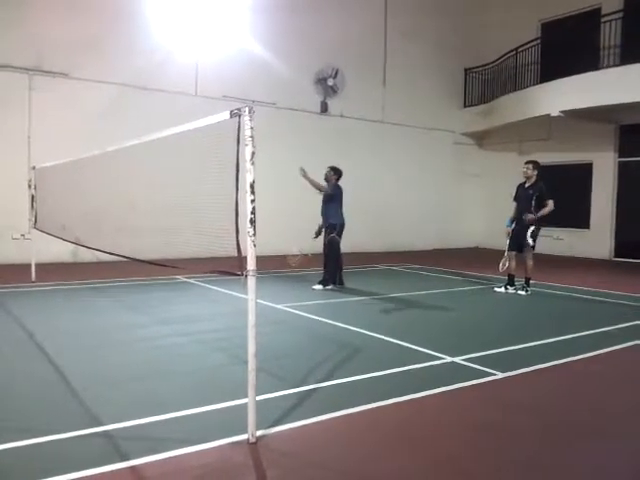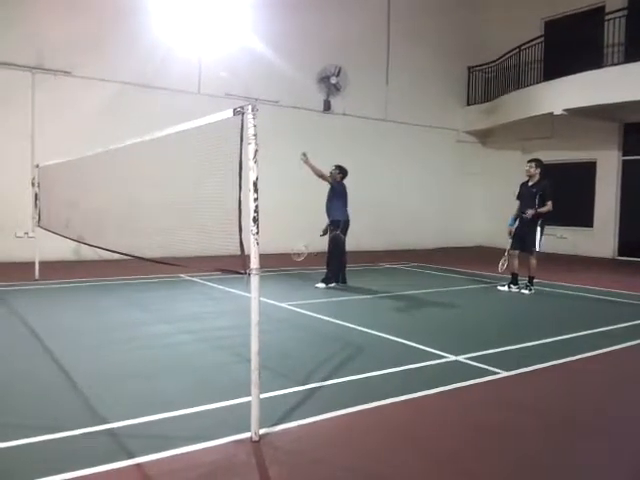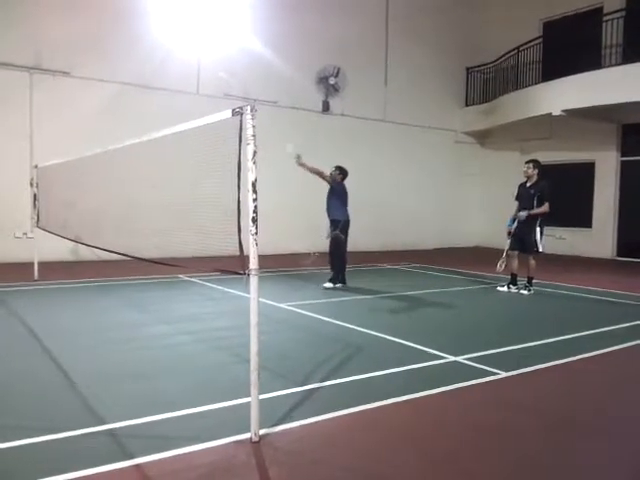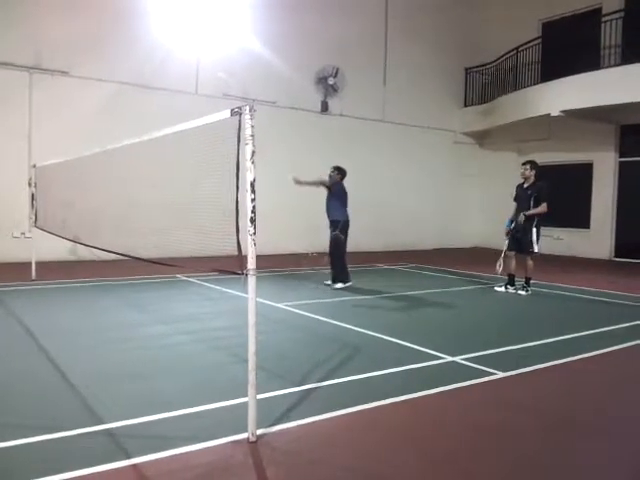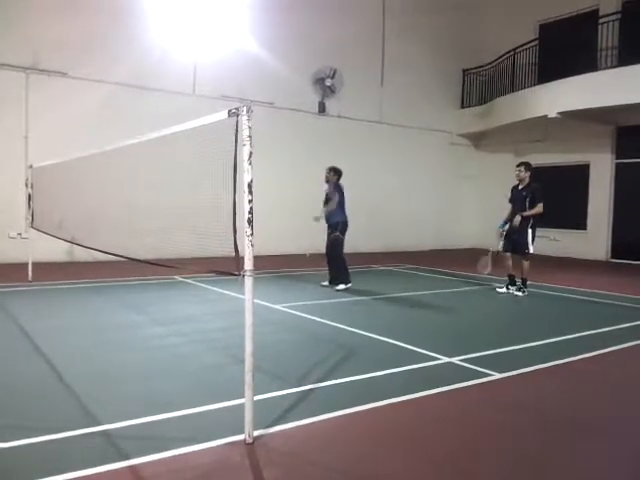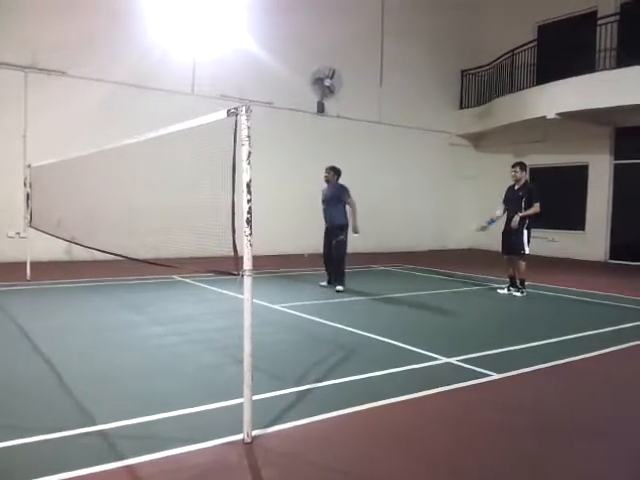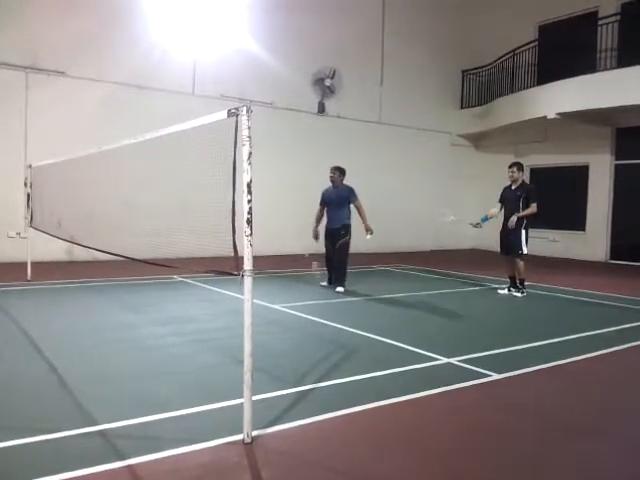
dt=0.2s
person 1, frame 1
left shoulder: (540, 187)
right shoulder: (520, 187)
left elbow: (550, 206)
left wrist: (535, 216)
right wrist: (509, 224)
left hip: (531, 226)
right hip: (518, 226)
left knee: (528, 255)
right knee: (511, 254)
left ankle: (527, 286)
right ankle: (510, 284)
person 1, frame 2
left shoulder: (544, 186)
right shoulder: (523, 185)
left elbow: (549, 206)
left wrist: (535, 212)
right wrist: (512, 223)
left hip: (534, 225)
right hip: (521, 225)
left knee: (531, 254)
right knee: (513, 252)
left ankle: (530, 285)
right ankle: (514, 283)
person 1, frame 3
left shoulder: (542, 186)
right shoulder: (521, 186)
left elbow: (546, 208)
left wrist: (528, 213)
right wrist: (511, 223)
left hip: (533, 226)
right hip: (519, 226)
left knee: (531, 255)
right knee: (512, 253)
left ankle: (529, 285)
right ankle: (513, 284)
person 1, frame 4
left shoulder: (539, 187)
right shoulder: (519, 187)
left elbow: (544, 208)
left wrist: (526, 214)
right wrist: (509, 224)
left hip: (530, 227)
right hip: (517, 226)
left knee: (528, 256)
right knee: (510, 253)
left ankle: (527, 285)
right ankle: (510, 284)
person 1, frame 5
left shoulder: (534, 188)
right shoulder: (514, 189)
left elbow: (539, 209)
left wrist: (521, 215)
right wrist: (503, 224)
left hip: (526, 228)
right hip: (512, 227)
left knee: (524, 257)
right knee: (507, 254)
left ankle: (523, 286)
right ankle: (511, 284)
person 1, frame 6
left shoulder: (530, 188)
right shoulder: (510, 189)
left elbow: (536, 208)
right elbow: (502, 209)
left wrist: (519, 215)
right wrist: (489, 222)
left hip: (521, 228)
right hip: (508, 228)
left knee: (520, 257)
right knee: (508, 257)
left ankle: (521, 287)
right ankle: (512, 285)
person 1, frame 7
left shoulder: (528, 189)
right shoulder: (506, 190)
left elbow: (534, 209)
right elbow: (497, 209)
left wrist: (517, 215)
right wrist: (482, 220)
left hip: (519, 228)
right hip: (506, 228)
left knee: (518, 257)
right knee: (508, 257)
left ankle: (522, 287)
right ankle: (513, 285)
person 2, frame 1
left shoulder: (335, 188)
right shoulder: (328, 189)
left elbow: (321, 188)
left wrist: (306, 177)
right wrist: (320, 226)
left hip: (336, 225)
right hip: (330, 225)
left knee: (330, 254)
right knee: (334, 254)
left ankle: (326, 282)
right ankle: (337, 281)
person 2, frame 2
left shoulder: (339, 185)
right shoulder: (335, 188)
left elbow: (322, 175)
left wrist: (308, 162)
right wrist: (328, 226)
left hip: (340, 223)
right hip: (337, 223)
left knee: (333, 252)
right knee: (339, 252)
left ankle: (329, 280)
right ankle: (340, 279)
person 2, frame 3
left shoulder: (338, 186)
right shoulder: (336, 189)
left elbow: (320, 174)
left wrist: (303, 164)
right wrist: (332, 227)
left hip: (340, 223)
right hip: (338, 223)
left knee: (335, 252)
right knee: (339, 252)
left ankle: (335, 280)
right ankle: (340, 279)
person 2, frame 4
left shoulder: (337, 185)
right shoulder: (335, 188)
left elbow: (321, 182)
left wrist: (302, 182)
left hip: (340, 223)
right hip: (337, 223)
left knee: (336, 251)
right knee: (336, 252)
left ankle: (344, 279)
right ankle: (336, 279)
person 2, frame 5
left shoulder: (335, 187)
right shoulder: (330, 188)
left elbow: (334, 202)
left wrist: (322, 214)
left hip: (338, 224)
right hip: (332, 224)
left knee: (336, 252)
right knee: (330, 253)
left ankle: (344, 281)
right ankle: (333, 280)
person 2, frame 6
left shoulder: (340, 188)
right shoulder: (325, 191)
left elbow: (352, 204)
left wrist: (354, 223)
left hip: (339, 226)
right hip: (329, 226)
left knee: (338, 254)
right knee: (327, 255)
left ankle: (339, 282)
right ankle: (331, 280)
person 2, frame 7
left shoulder: (347, 190)
right shoulder: (326, 192)
left elbow: (358, 206)
right elbow: (321, 210)
left wrist: (366, 224)
right wrist: (315, 227)
left hip: (343, 227)
right hip: (330, 228)
left knee: (341, 256)
right knee: (329, 256)
left ankle: (339, 283)
right ankle: (331, 280)
